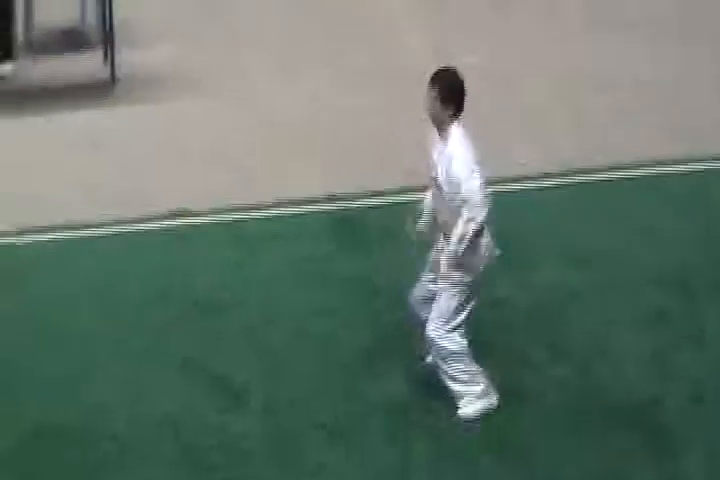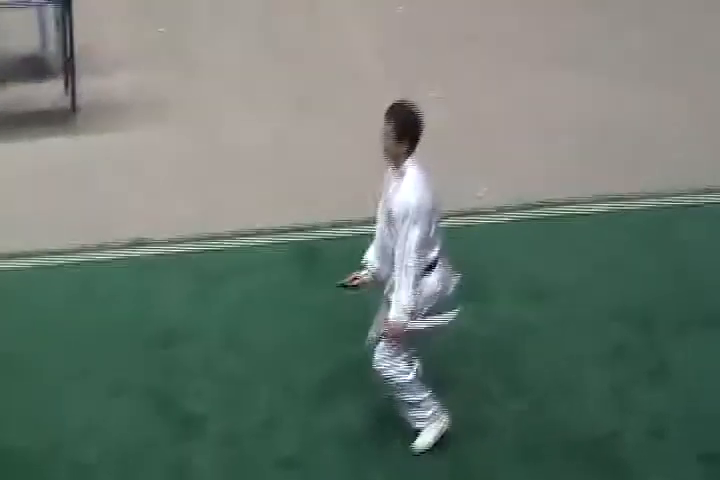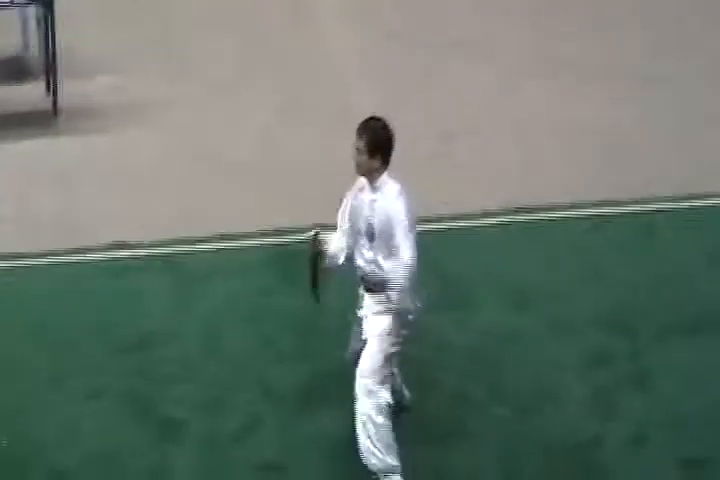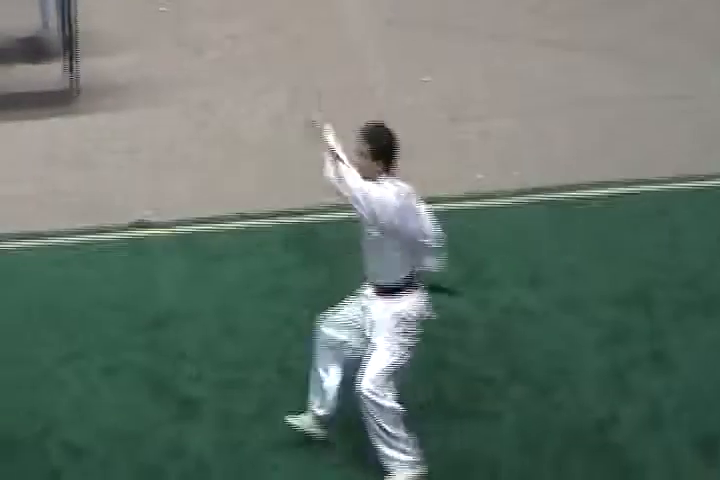
dt=0.2s
person 1, frame 1
left shoulder: (458, 150)
right shoulder: (442, 140)
left elbow: (475, 208)
left wrist: (454, 250)
right wrist: (428, 219)
left hip: (463, 250)
right hip: (446, 242)
left knee: (441, 329)
right knee: (421, 301)
left ankle: (479, 394)
right ankle: (442, 356)
person 1, frame 2
left shoulder: (412, 192)
right shoulder: (395, 176)
left elbow: (410, 256)
right elbow: (384, 231)
left wrist: (400, 315)
right wrist: (370, 269)
left hip: (421, 283)
right hip: (406, 278)
left knee: (388, 358)
right knee: (379, 339)
left ankle: (431, 417)
right ankle: (408, 386)
person 1, frame 3
left shoulder: (393, 202)
right shoulder: (360, 190)
left elbow: (404, 262)
right elbow: (346, 235)
left wrist: (395, 310)
right wrist: (329, 246)
left hip: (389, 302)
right hip: (370, 293)
left knee: (368, 384)
right knee: (361, 355)
right ankle: (396, 395)
person 1, frame 4
left shoulder: (386, 198)
right shoulder: (402, 193)
left elbow: (348, 182)
right elbow: (432, 236)
left wrist: (334, 163)
right wrist: (426, 266)
left hip: (399, 307)
right hip: (377, 295)
left knee: (373, 388)
right knee: (330, 330)
right ankle: (319, 417)
